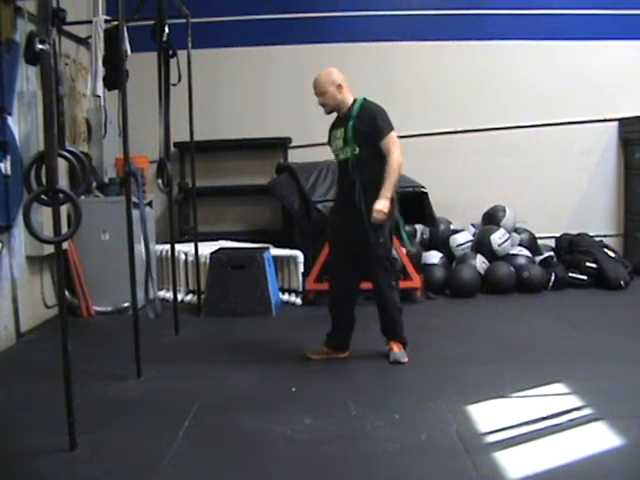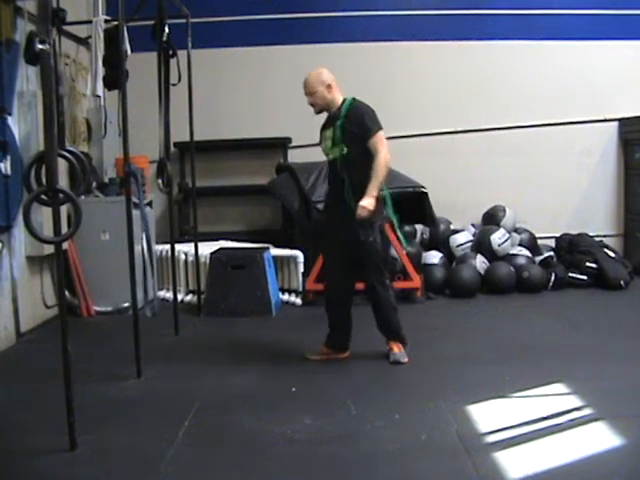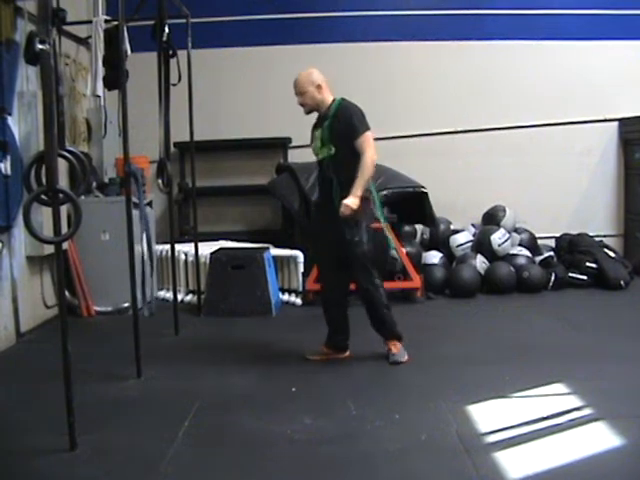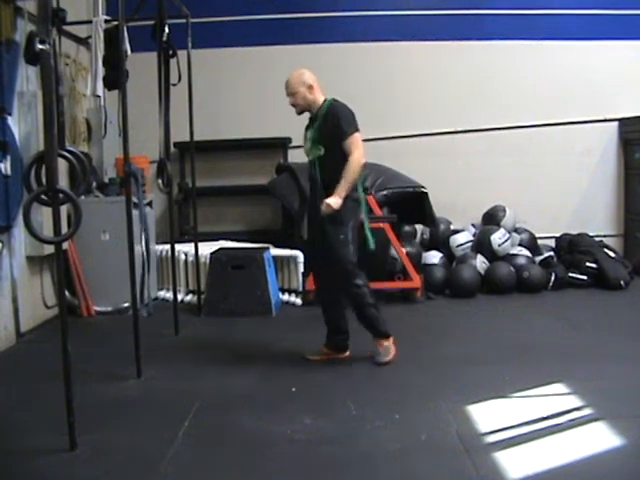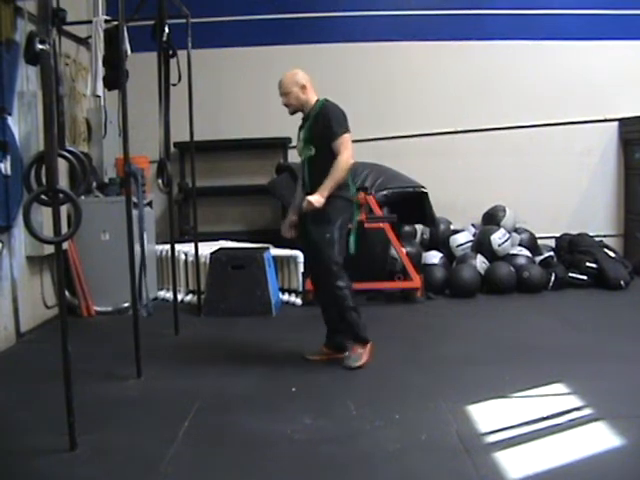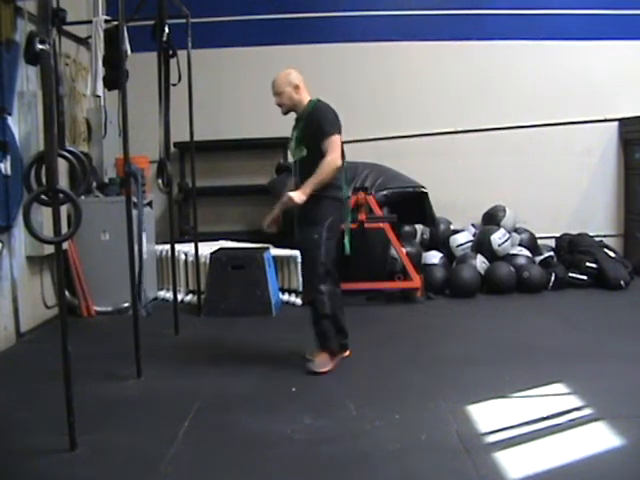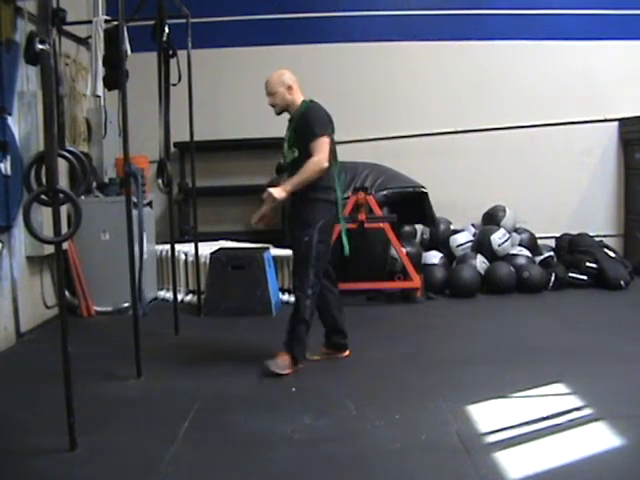
dt=0.1s
person 1, frame 1
left shoulder: (370, 113)
right shoulder: (335, 126)
left elbow: (394, 155)
left wrist: (385, 197)
right wrist: (336, 209)
left hip: (372, 212)
right hip: (344, 211)
left knee: (382, 277)
right knee: (340, 279)
left ankle: (396, 341)
right ankle: (338, 343)
person 1, frame 2
left shoulder: (359, 113)
right shoulder: (327, 126)
left elbow: (382, 154)
left wrist: (371, 196)
left hip: (363, 210)
right hip: (336, 211)
left knee: (376, 276)
right knee: (335, 280)
left ankle: (395, 340)
right ankle: (337, 343)
person 1, frame 3
left shoulder: (347, 112)
right shoulder: (318, 125)
left elbow: (369, 154)
left wrist: (355, 196)
left hip: (351, 208)
right hip: (326, 209)
left knee: (363, 273)
right knee: (328, 278)
left ankle: (393, 339)
right ankle: (337, 343)
person 1, frame 4
left shoulder: (337, 113)
right shoulder: (312, 124)
left elbow: (357, 156)
left wrist: (339, 196)
right wrist: (310, 213)
left hip: (340, 208)
right hip: (319, 209)
left knee: (346, 273)
right knee: (324, 279)
left ankle: (382, 336)
right ankle: (336, 343)
person 1, frame 5
left shoulder: (329, 113)
right shoulder: (306, 124)
left elbow: (345, 157)
left wrist: (321, 195)
right wrist: (294, 213)
left hip: (334, 206)
right hip: (314, 209)
left knee: (331, 272)
right knee: (319, 277)
left ankle: (359, 341)
right ankle: (336, 342)
person 1, frame 6
left shoulder: (321, 113)
right shoulder: (301, 123)
left elbow: (334, 159)
left wrist: (304, 193)
right wrist: (279, 207)
left hip: (325, 205)
right hip: (308, 207)
left knee: (317, 274)
right knee: (323, 276)
left ankle: (329, 348)
right ankle: (338, 343)
person 1, frame 7
left shoulder: (313, 114)
right shoulder: (296, 121)
left elbow: (321, 161)
left wrist: (284, 189)
right wrist: (270, 205)
left hip: (318, 207)
right hip: (304, 207)
left knee: (306, 279)
right knee: (320, 276)
left ankle: (292, 353)
right ankle: (337, 343)
